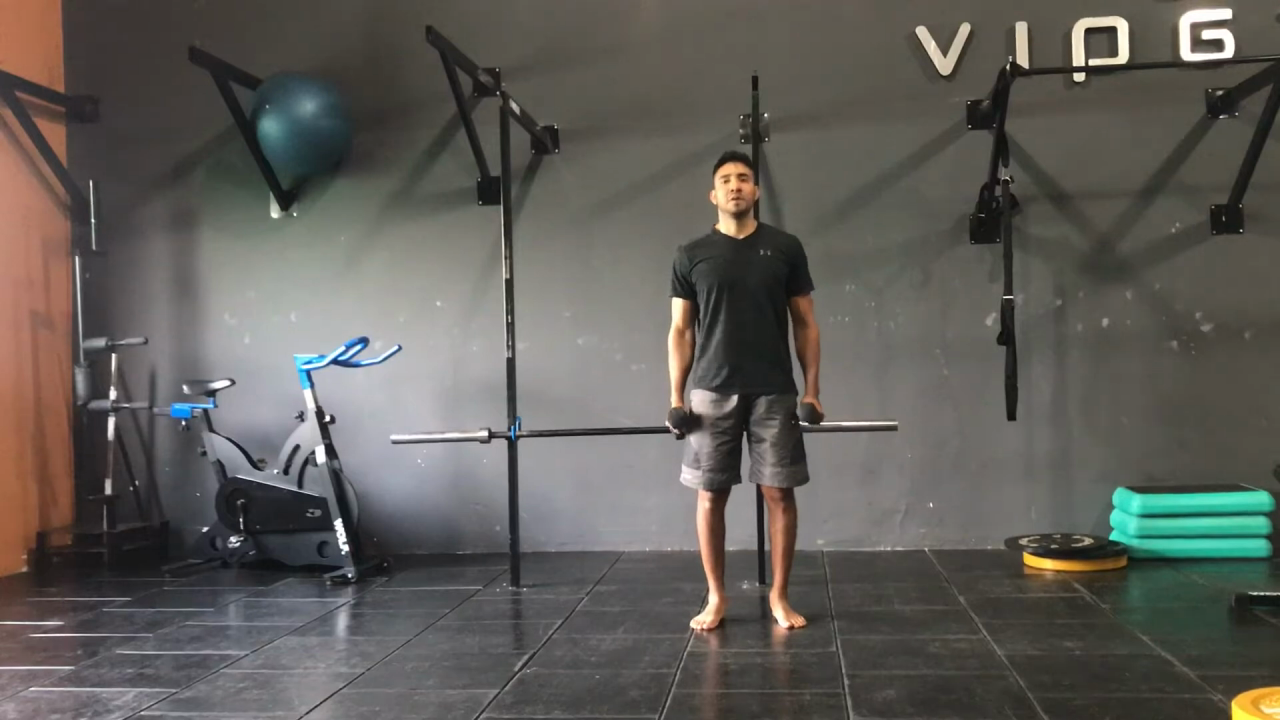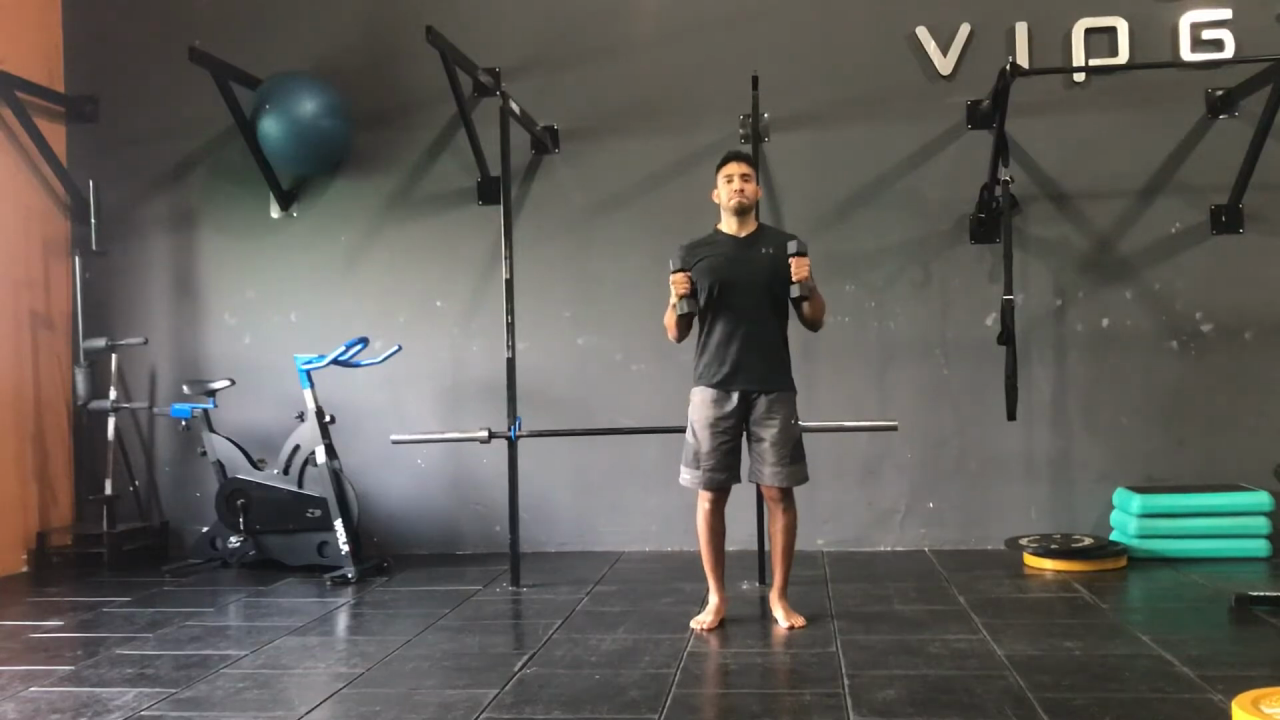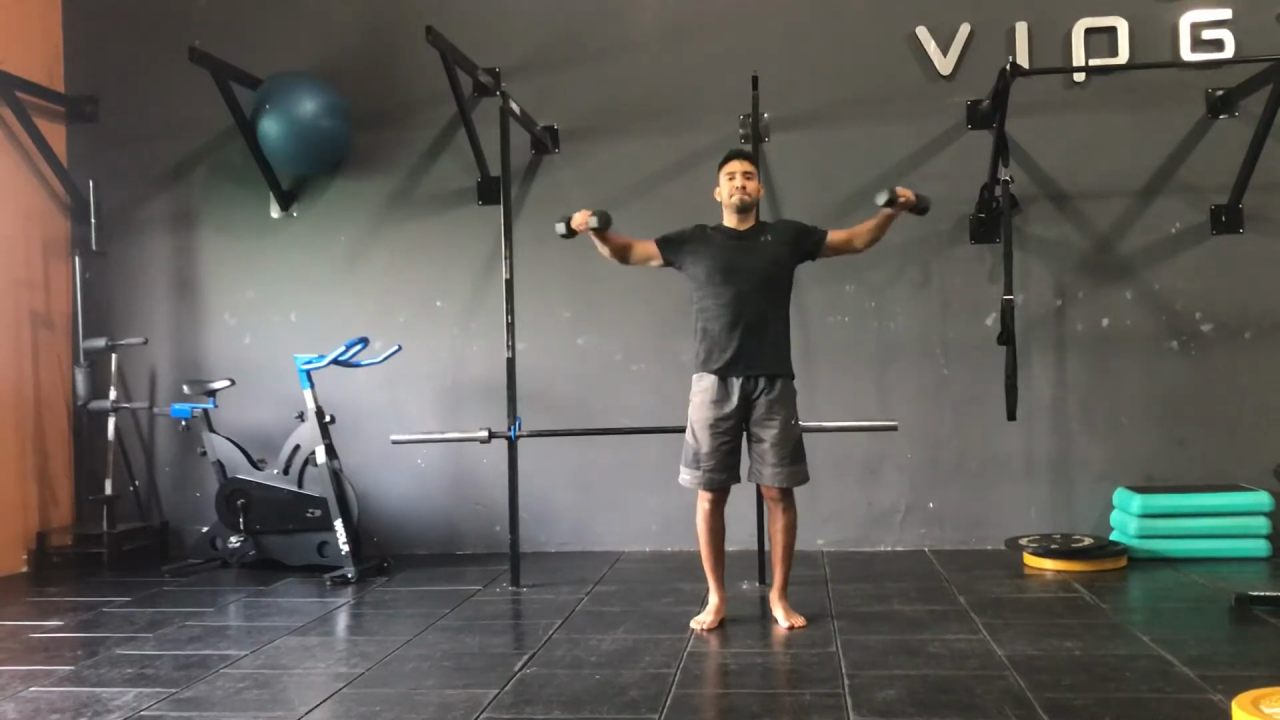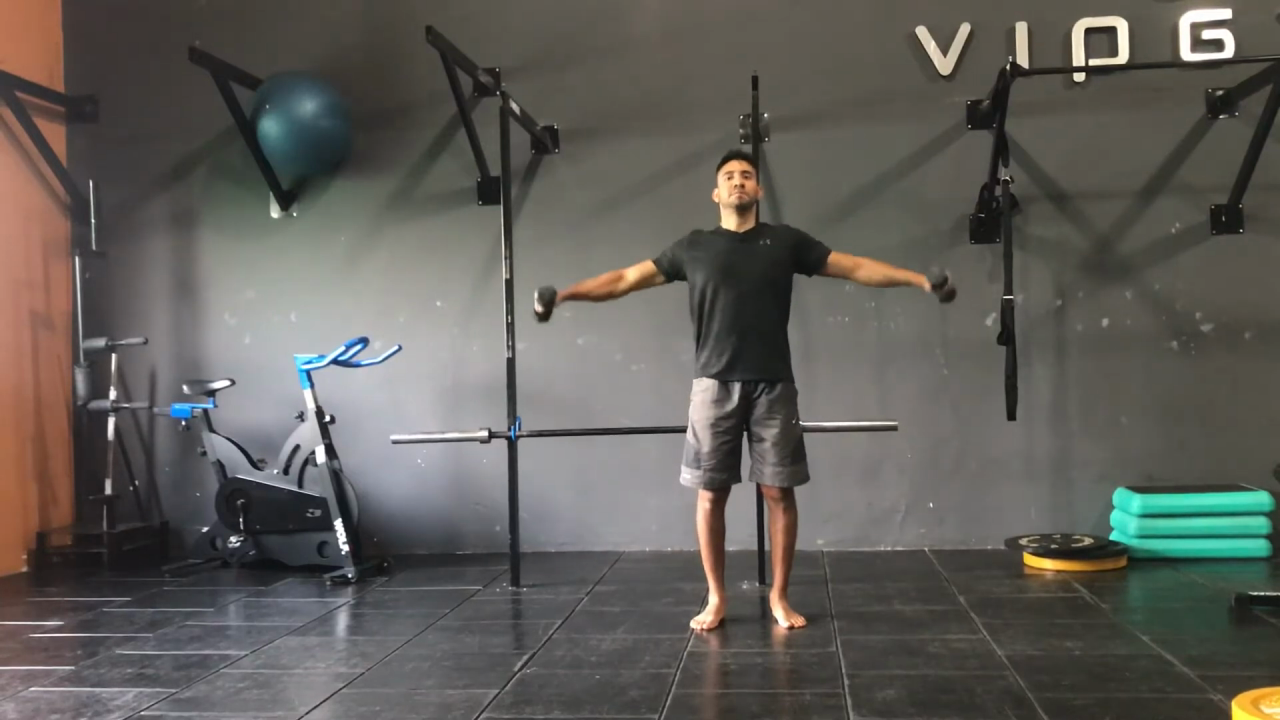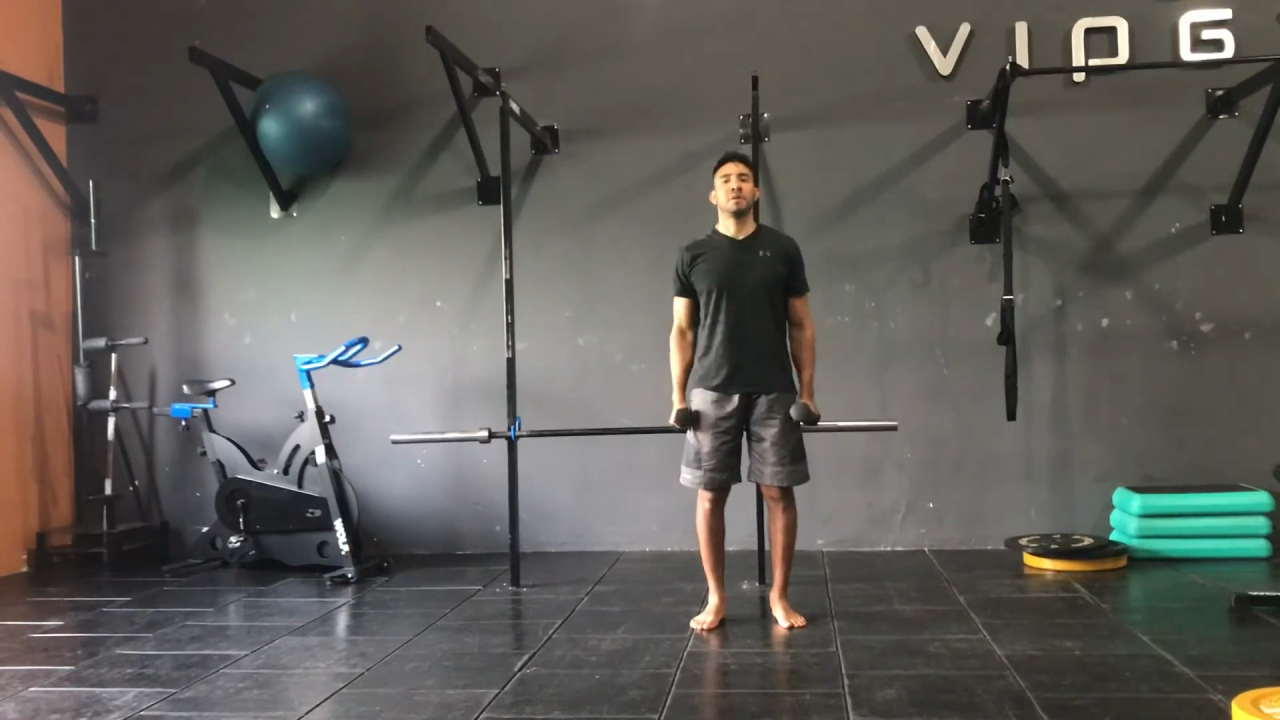
dt=1s
person 1, frame 1
left shoulder: (786, 248)
right shoulder: (692, 255)
left elbow: (805, 324)
right elbow: (681, 330)
left wrist: (812, 389)
right wrist: (676, 397)
left hip: (774, 393)
right hip: (712, 392)
left knee: (780, 493)
right knee: (710, 495)
left ankle: (779, 595)
right ankle: (716, 597)
person 1, frame 2
left shoulder: (784, 246)
right shoulder: (694, 253)
left elbow: (814, 321)
right elbow: (676, 333)
left wrist: (809, 287)
right wrist: (676, 302)
left hip: (773, 389)
right hip: (713, 388)
left knee: (779, 492)
right knee: (710, 495)
left ankle: (779, 595)
right ankle: (715, 598)
person 1, frame 3
left shoulder: (786, 236)
right shoulder: (694, 241)
left elbow: (856, 240)
right elbow: (624, 252)
left wrist: (889, 212)
right wrist: (594, 230)
left hip: (772, 383)
right hip: (714, 382)
left knee: (779, 492)
right knee: (710, 493)
left ankle: (779, 595)
right ankle: (716, 598)
person 1, frame 4
left shoulder: (785, 241)
right shoulder: (693, 247)
left elbow: (856, 267)
right elbow: (627, 278)
left wrist: (919, 278)
right wrist: (565, 293)
left hip: (773, 386)
right hip: (714, 385)
left knee: (780, 492)
right knee: (710, 494)
left ankle: (779, 595)
right ankle: (716, 598)
person 1, frame 5
left shoulder: (782, 248)
right shoulder: (694, 255)
left elbow: (801, 326)
right elbow: (682, 330)
left wrist: (807, 392)
right wrist: (679, 397)
left hip: (773, 392)
right hip: (713, 392)
left knee: (780, 493)
right knee: (710, 495)
left ankle: (779, 595)
right ankle: (715, 598)
